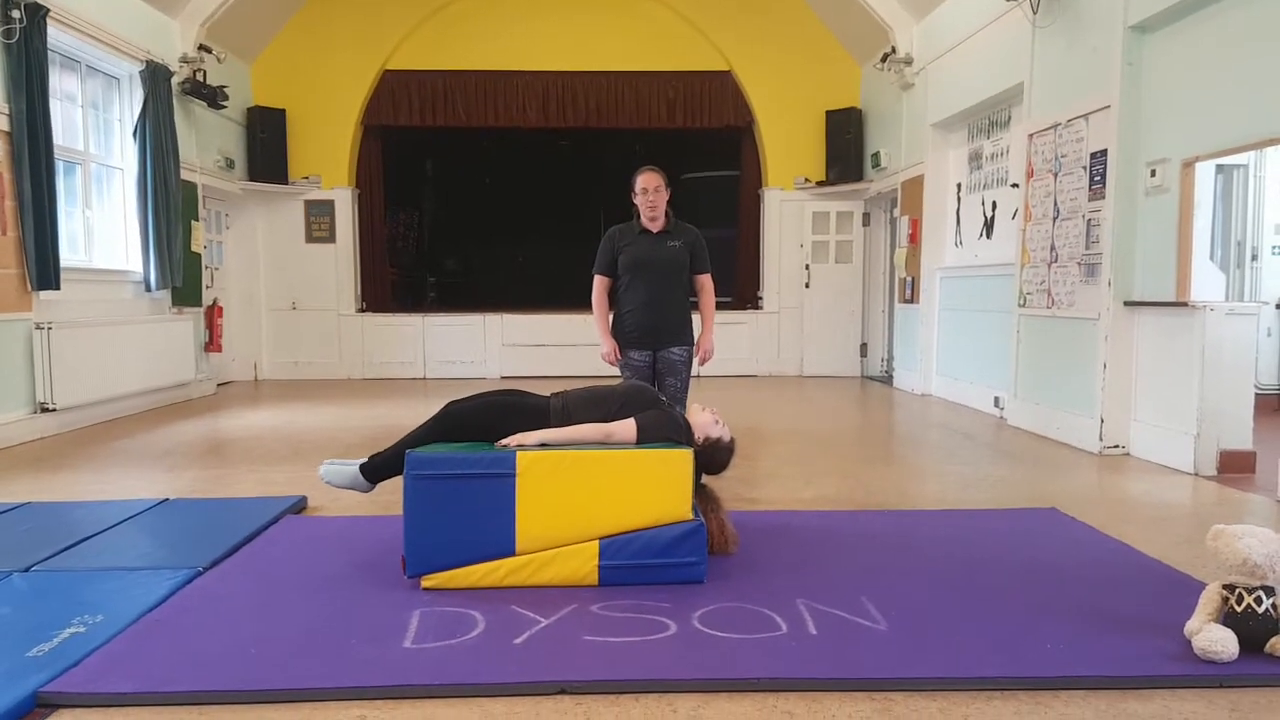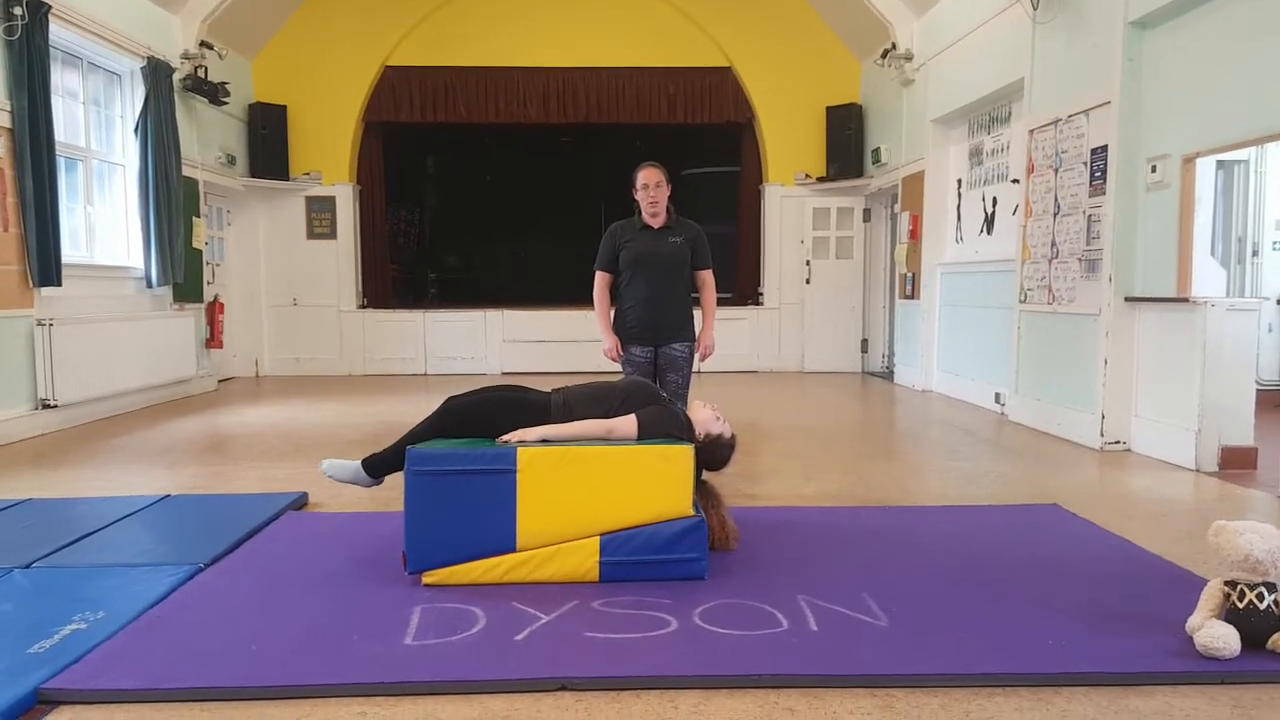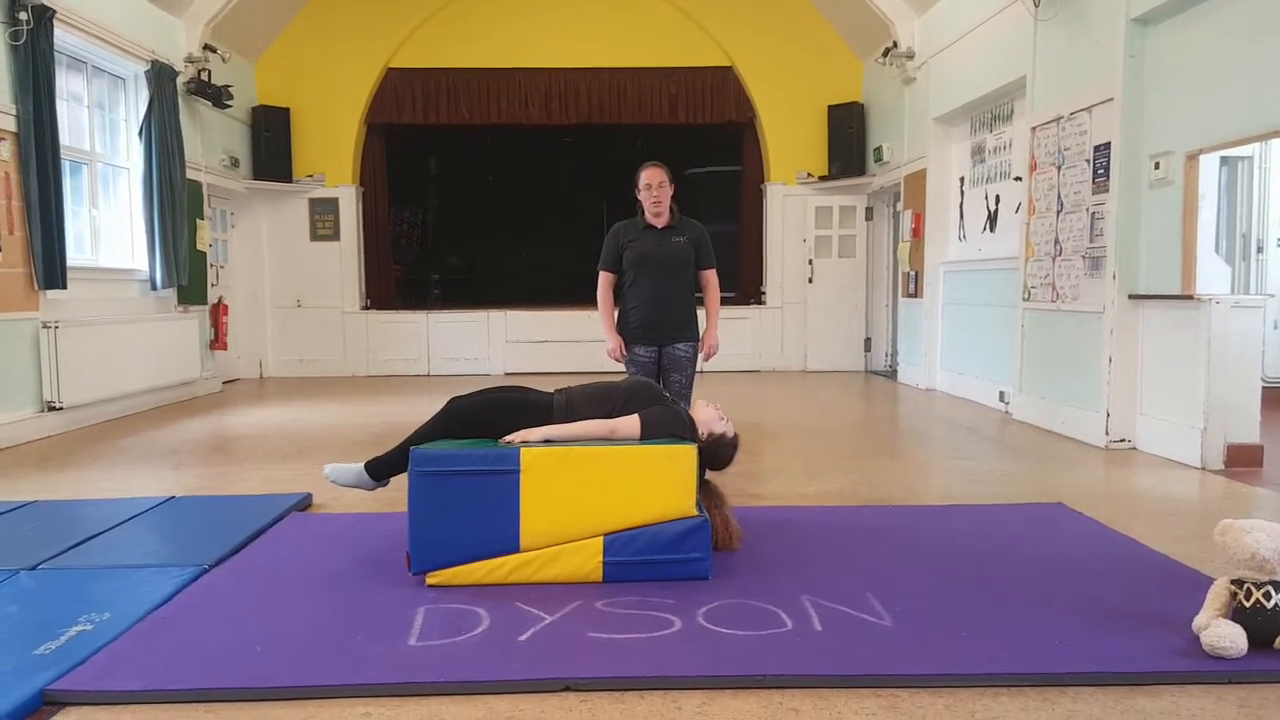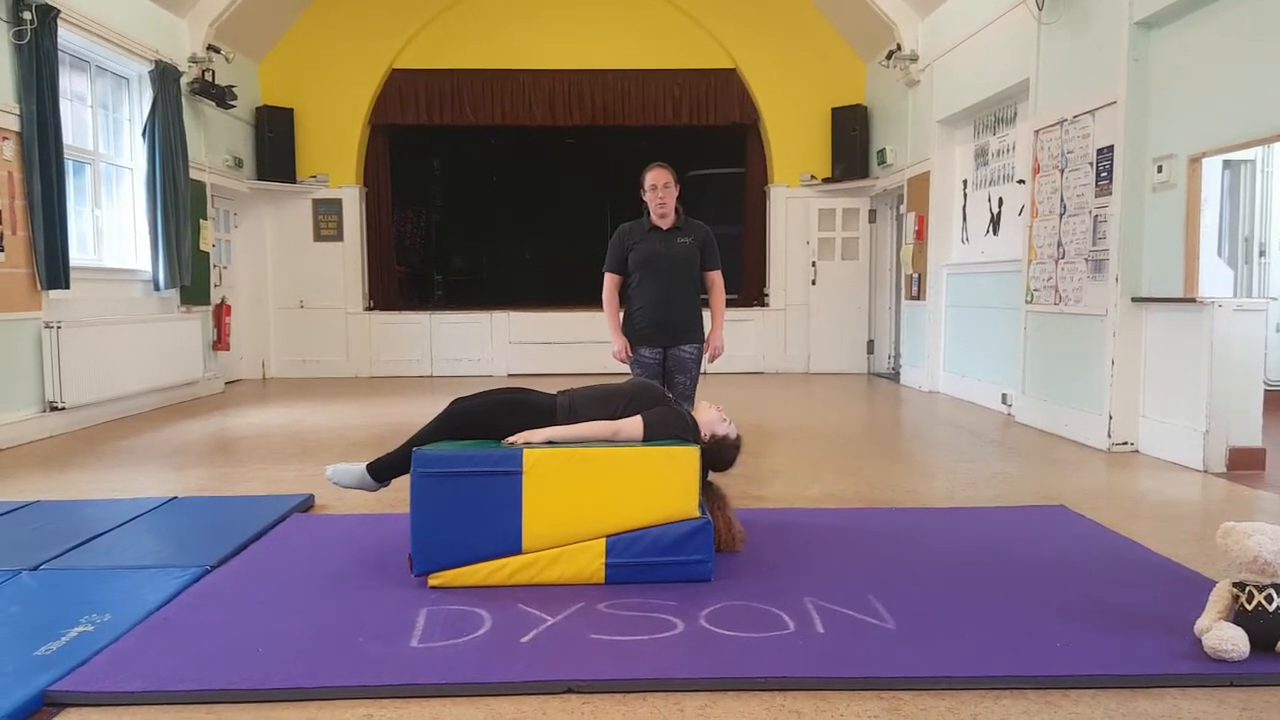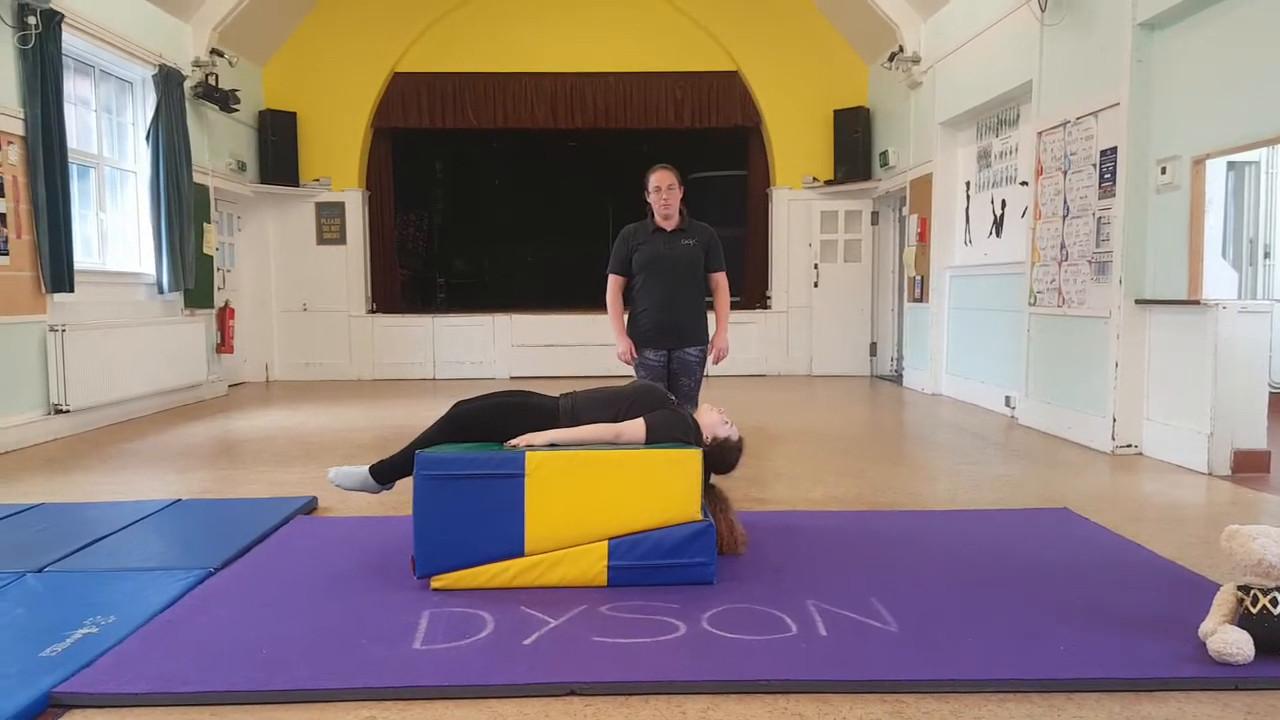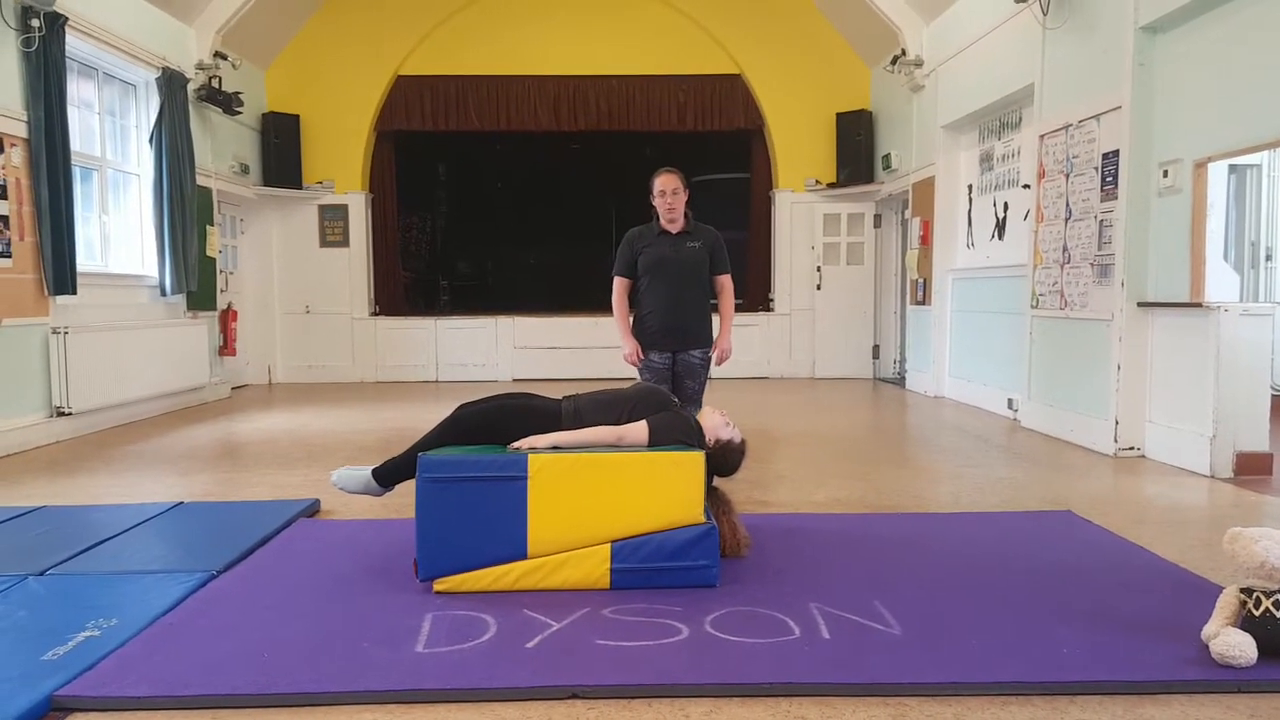
dt=0.2s
person 1, frame 1
left shoulder: (672, 428)
right shoulder: (668, 415)
left elbow: (606, 433)
left wrist: (537, 436)
left hip: (547, 422)
right hip: (549, 408)
left knee: (453, 421)
right knee: (455, 412)
left ankle: (368, 473)
right ankle: (373, 466)
person 1, frame 2
left shoulder: (673, 424)
right shoulder: (669, 411)
left elbow: (607, 429)
left wrist: (539, 432)
left hip: (548, 418)
right hip: (549, 404)
left knee: (452, 417)
right knee: (455, 407)
left ankle: (372, 469)
right ankle: (377, 464)
person 1, frame 3
left shoulder: (675, 424)
right shoulder: (673, 412)
left elbow: (610, 429)
left wrist: (542, 433)
left hip: (550, 417)
right hip: (552, 404)
left knee: (457, 418)
right knee: (457, 408)
left ankle: (375, 472)
right ankle: (380, 468)
person 1, frame 4
left shoulder: (678, 425)
right shoulder: (676, 414)
left elbow: (612, 431)
left wrist: (543, 434)
left hip: (552, 419)
right hip: (555, 404)
left knee: (459, 419)
right knee: (460, 409)
left ankle: (376, 473)
right ankle: (381, 469)
person 1, frame 5
left shoulder: (680, 427)
right shoulder: (677, 414)
left elbow: (615, 433)
left wrist: (546, 436)
left hip: (555, 421)
right hip: (557, 408)
left knee: (461, 422)
right knee: (463, 412)
left ankle: (379, 475)
right ankle: (383, 471)
person 1, frame 6
left shoulder: (683, 430)
right shoulder: (681, 418)
left elbow: (619, 436)
left wrist: (549, 440)
left hip: (557, 424)
right hip: (560, 411)
left knee: (463, 425)
right knee: (465, 416)
left ankle: (381, 478)
right ankle: (387, 473)
person 2, frame 1
left shoulder: (689, 236)
right shoulder: (616, 237)
left elbow: (704, 287)
right elbow: (600, 289)
left wrist: (707, 333)
right wrist: (605, 337)
left hip: (676, 342)
right hip: (632, 342)
person 2, frame 2
left shoulder: (690, 232)
right shoulder: (618, 233)
left elbow: (706, 282)
right elbow: (601, 285)
left wrist: (708, 329)
right wrist: (607, 333)
left hip: (678, 338)
right hip: (633, 338)
left knee: (676, 407)
person 2, frame 3
left shoulder: (694, 231)
right shoulder: (621, 233)
left elbow: (709, 282)
right elbow: (605, 286)
left wrist: (711, 329)
right wrist: (610, 333)
left hip: (682, 337)
right hip: (637, 338)
left knee: (679, 406)
person 2, frame 4
left shoulder: (699, 233)
right shoulder: (626, 234)
left elbow: (714, 283)
right elbow: (610, 287)
left wrist: (717, 330)
right wrist: (616, 334)
left hip: (687, 339)
right hip: (642, 339)
left knee: (682, 407)
person 2, frame 5
left shoulder: (703, 235)
right shoulder: (631, 236)
left elbow: (719, 285)
right elbow: (614, 289)
left wrist: (721, 332)
right wrist: (620, 336)
left hip: (691, 341)
right hip: (647, 341)
left knee: (686, 409)
person 2, frame 6
left shoulder: (708, 237)
right shoulder: (636, 239)
left elbow: (724, 287)
right elbow: (620, 291)
left wrist: (725, 333)
right wrist: (627, 338)
left hip: (696, 343)
right hip: (651, 343)
left knee: (690, 412)
